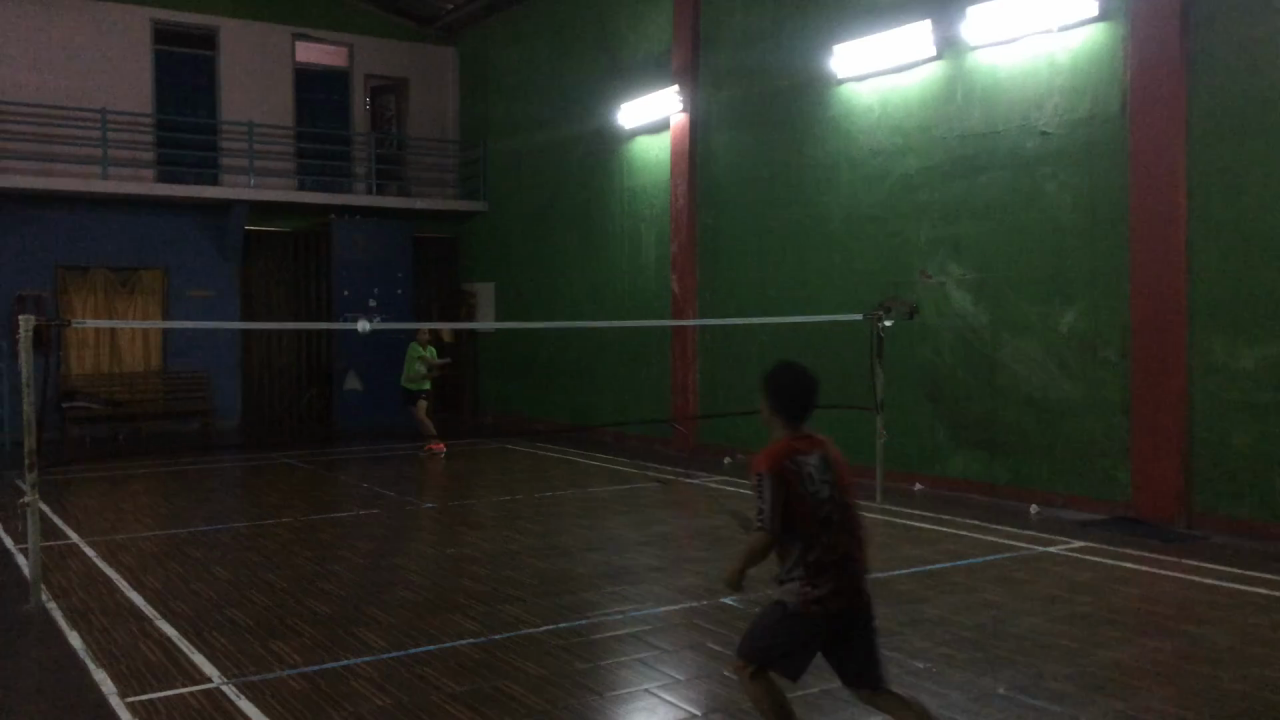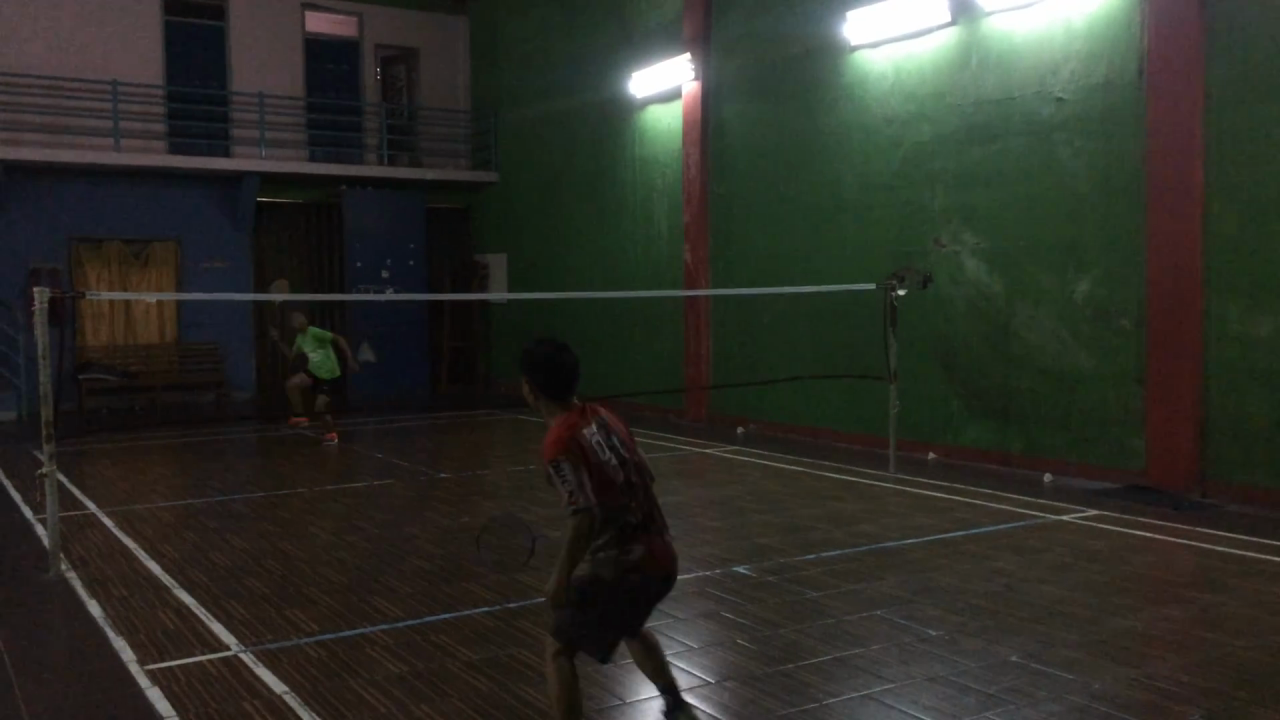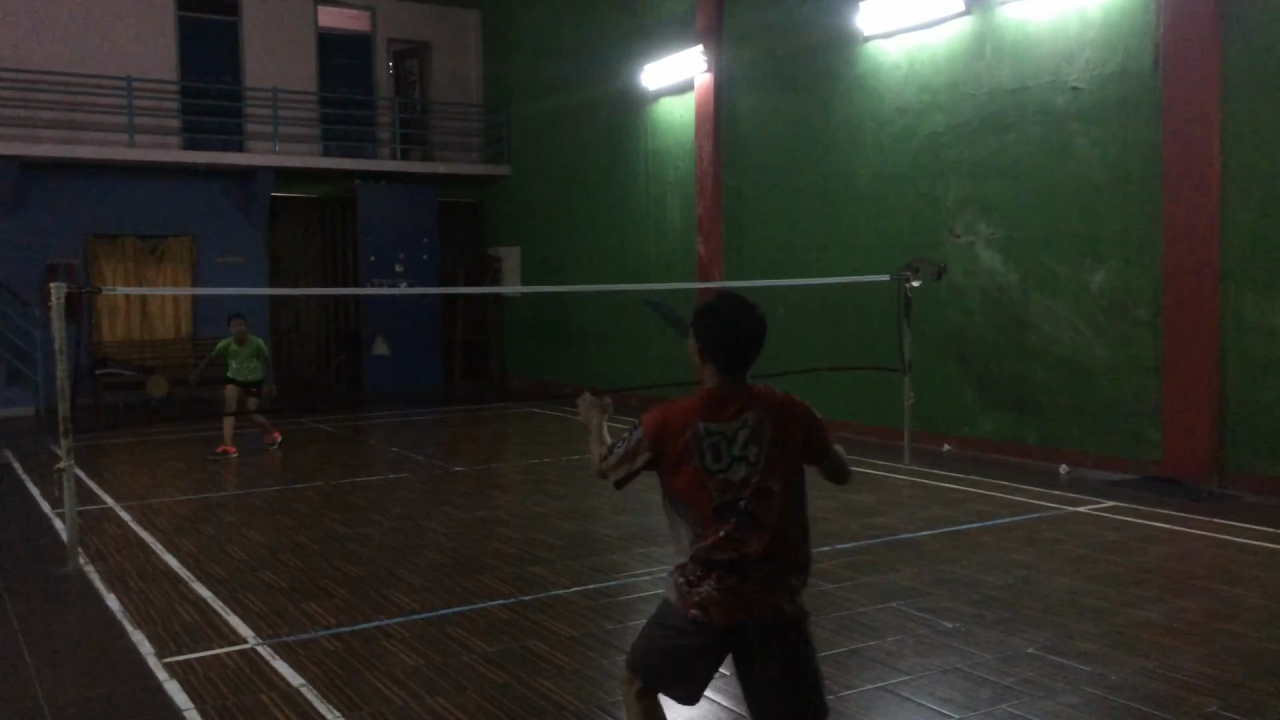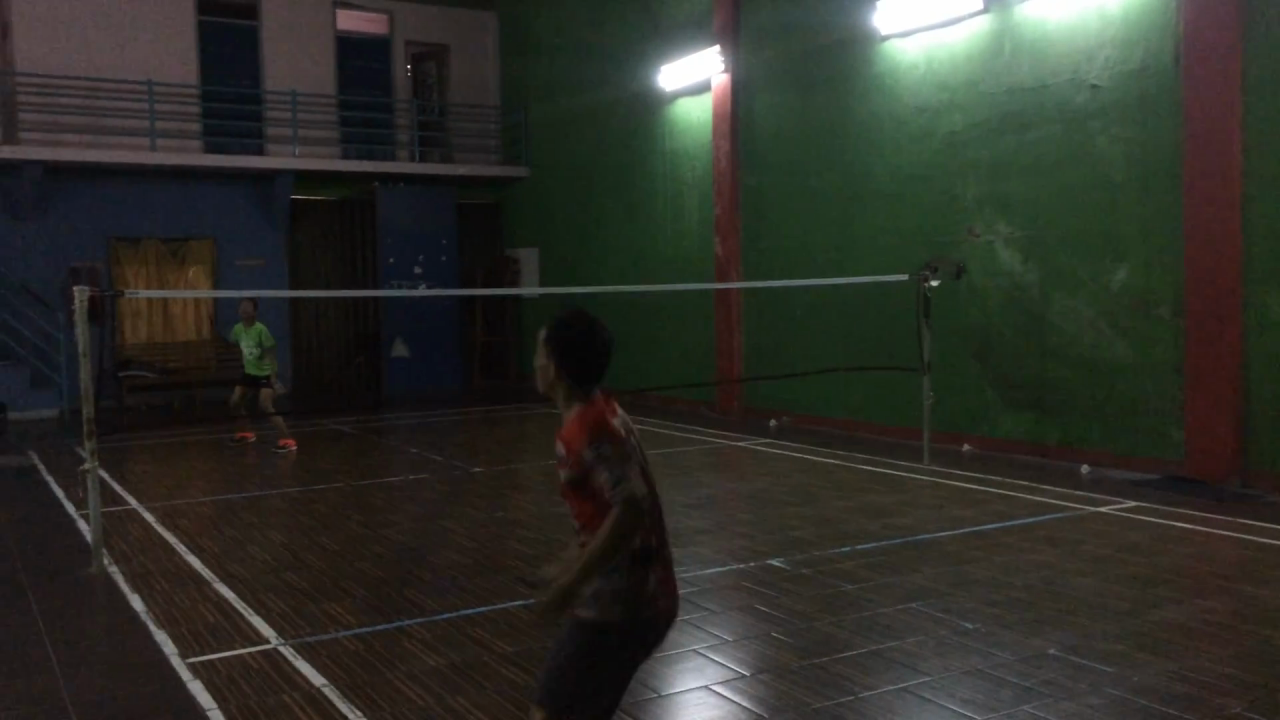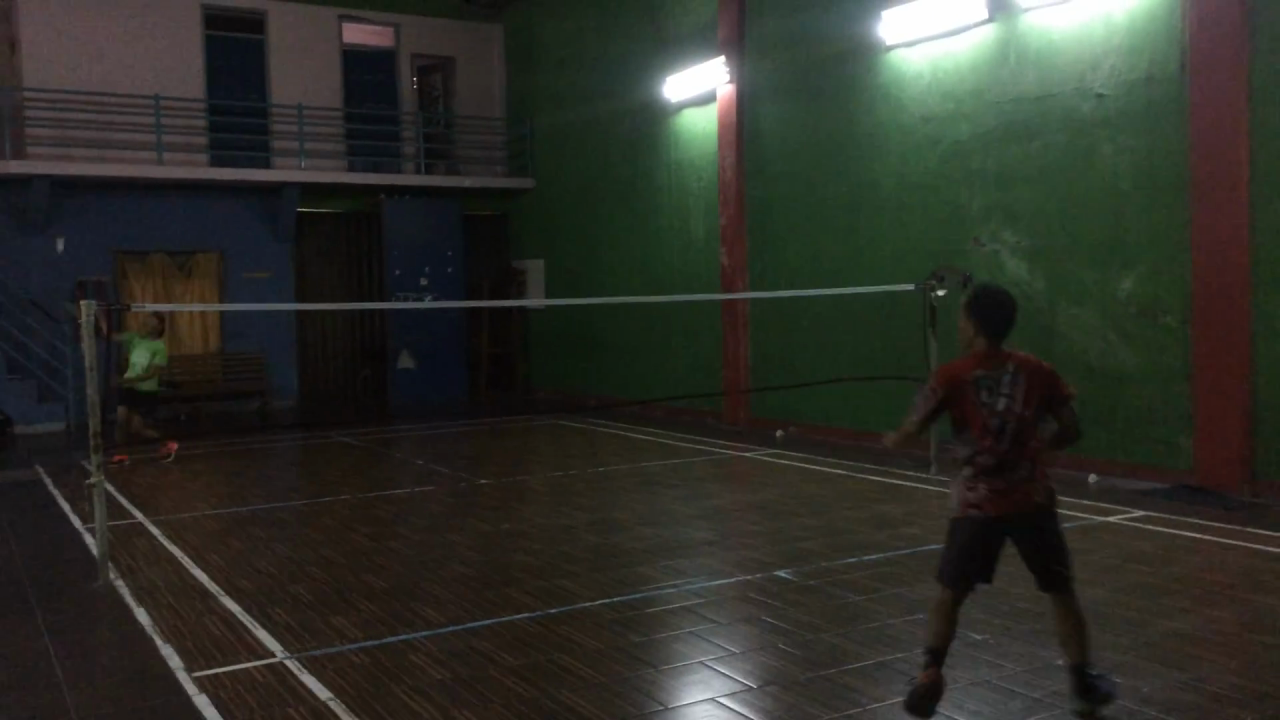
dt=1s
person 1, frame 1
left shoulder: (771, 462)
right shoulder: (830, 455)
left elbow: (766, 537)
left wrist: (739, 569)
left hip: (806, 598)
right hip: (850, 594)
left knee: (748, 667)
person 1, frame 2
left shoulder: (558, 444)
right shoulder: (603, 421)
left elbow: (587, 516)
left wrist: (561, 576)
left hip: (617, 567)
right hip: (660, 559)
left knee: (559, 652)
right knee: (630, 628)
person 1, frame 3
left shoulder: (669, 423)
right shoulder: (791, 415)
left elbow: (606, 467)
right elbow: (840, 473)
left wrist: (595, 418)
left hip: (698, 600)
right hip: (774, 602)
left knee: (638, 685)
person 1, frame 4
left shoulder: (588, 430)
right shoulder: (594, 418)
left elbow: (629, 507)
left wrist: (570, 582)
right wrist: (570, 572)
left hip: (619, 603)
right hip: (642, 597)
person 1, frame 5
left shoulder: (952, 376)
right shoulder: (1039, 371)
left elbow: (912, 429)
right elbow: (1071, 429)
left wrist: (894, 439)
left hip: (977, 503)
right hip: (1031, 500)
left knee: (949, 593)
right knee: (1061, 592)
left ankle: (930, 674)
right ankle: (1083, 684)
